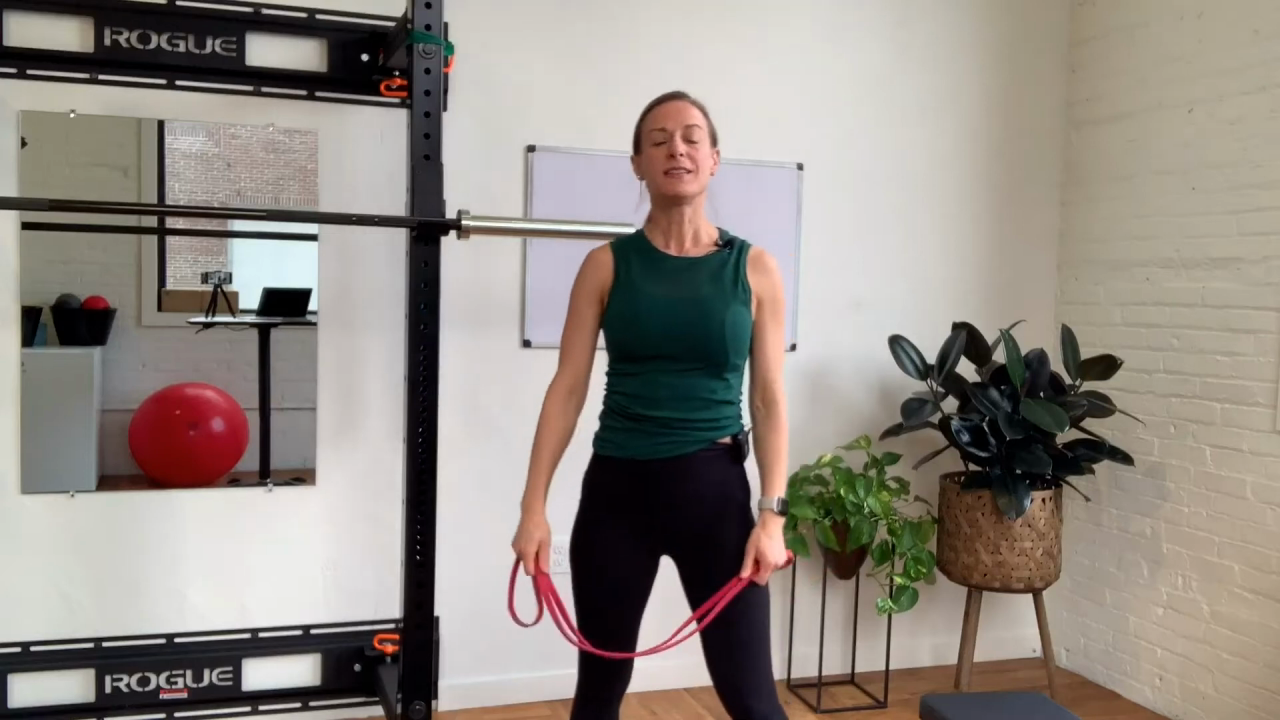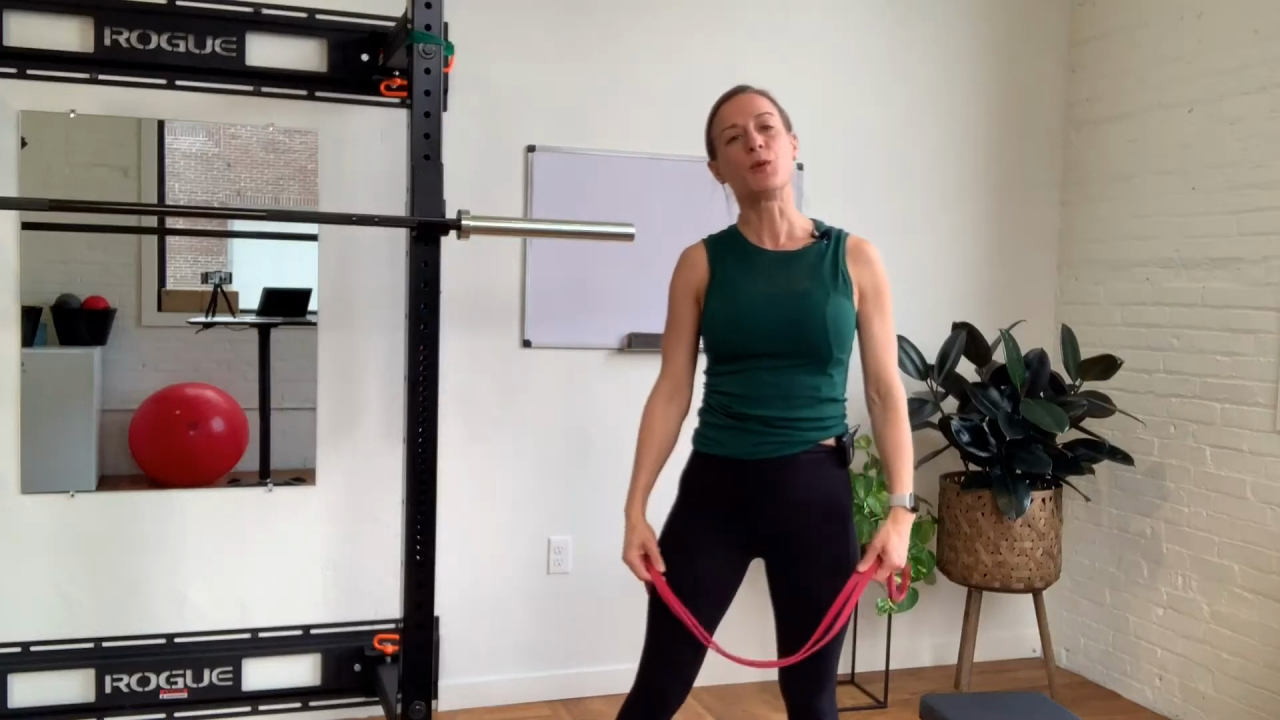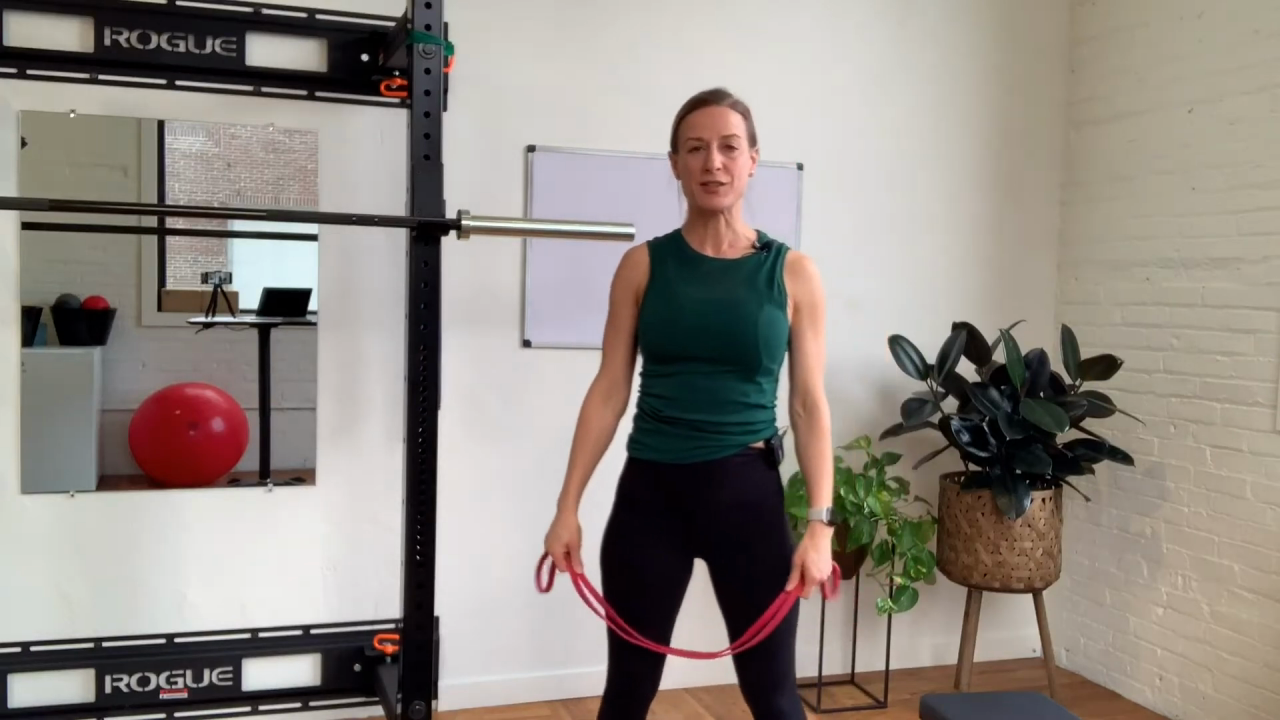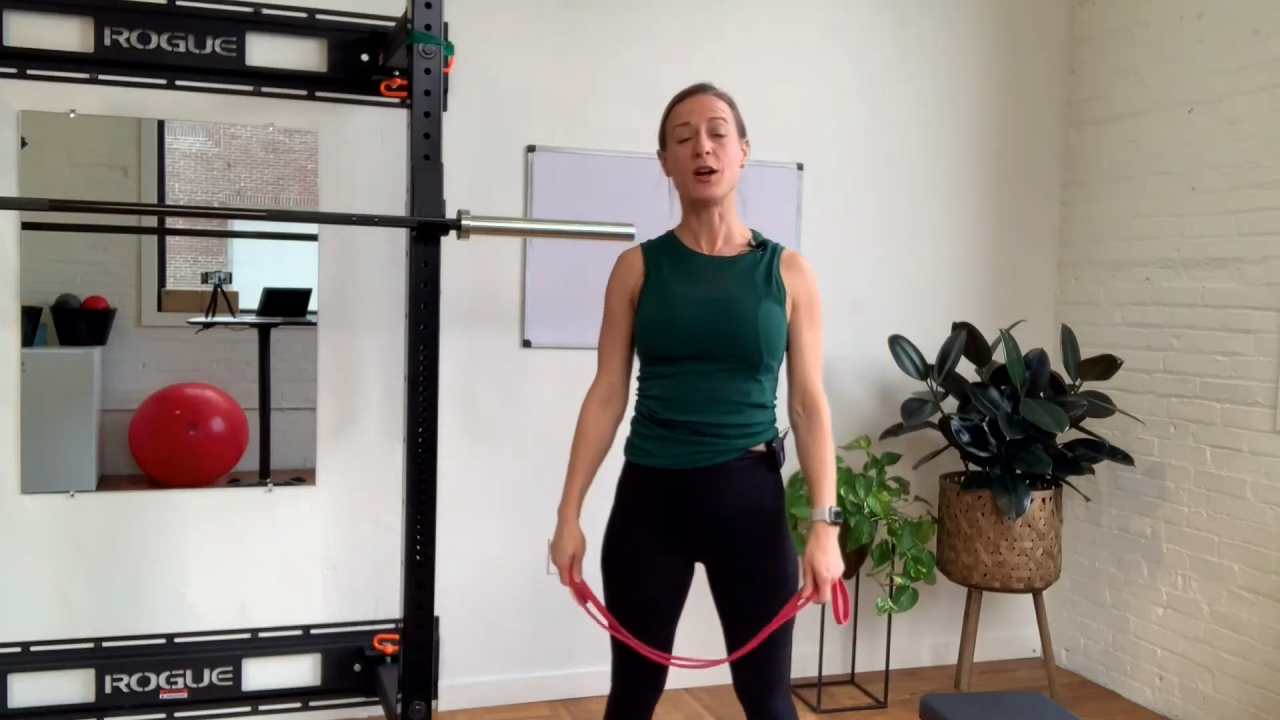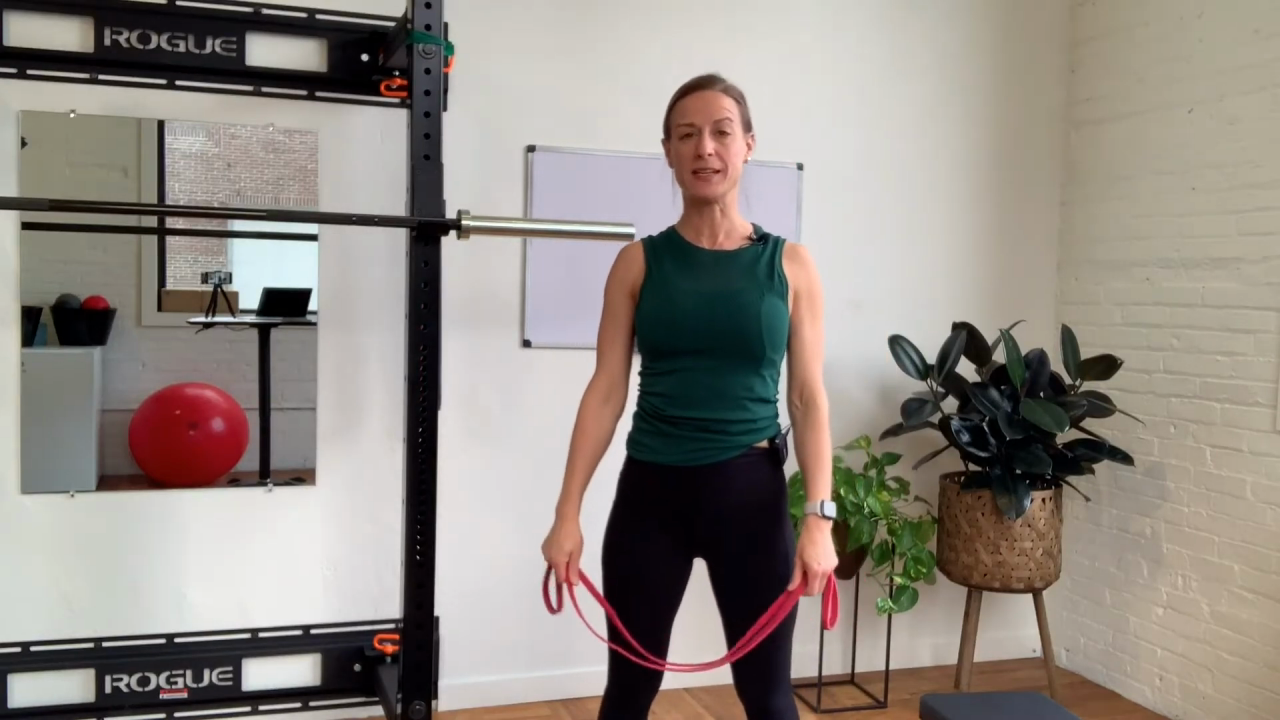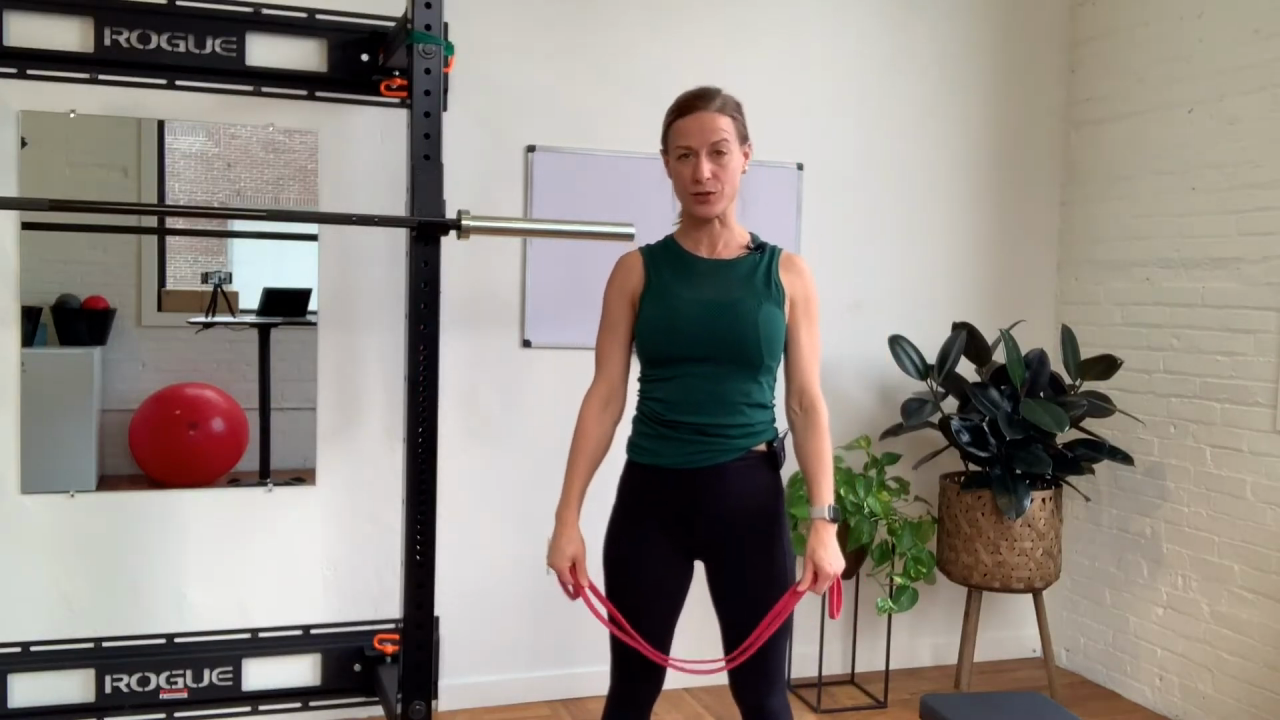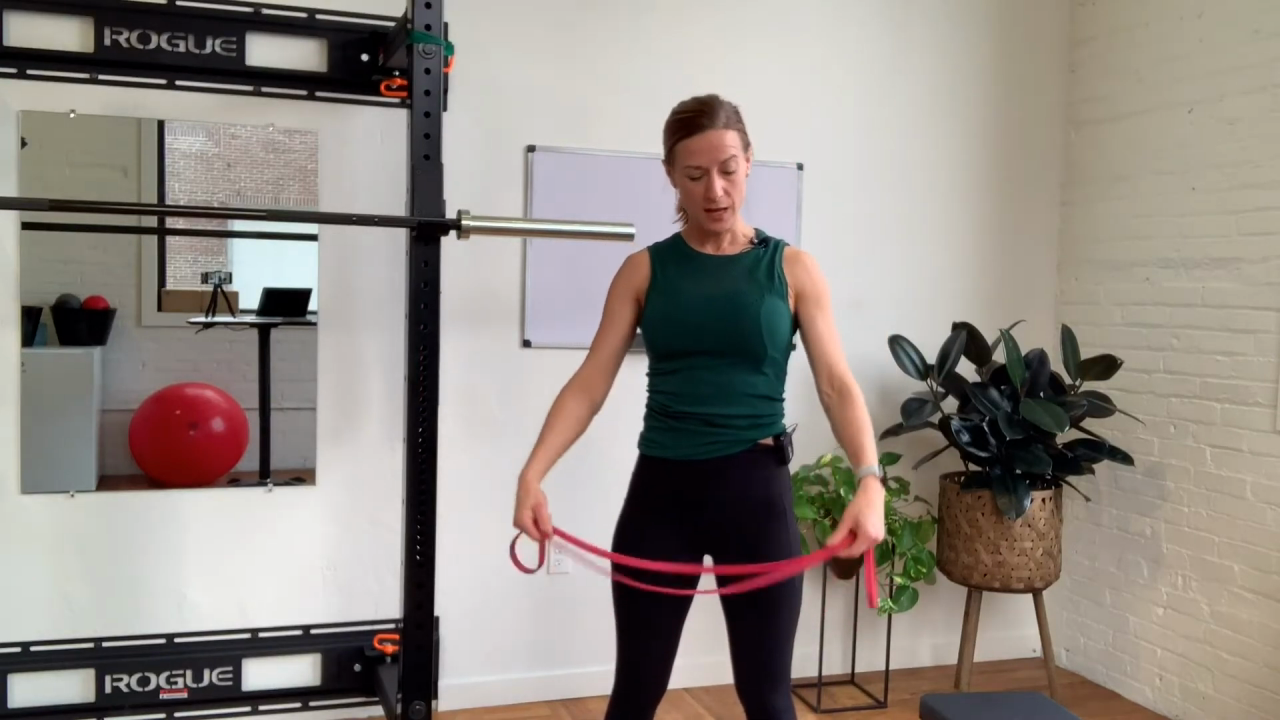
dt=0.7s
person 1, frame 1
left shoulder: (754, 268)
right shoulder: (607, 265)
left elbow: (768, 399)
right elbow: (568, 387)
left wrist: (772, 512)
right wrist: (533, 506)
left hip: (712, 487)
right hip: (617, 488)
person 1, frame 2
left shoulder: (854, 259)
right shoulder: (701, 263)
left elbow: (885, 391)
right elbow: (672, 392)
left wrist: (901, 507)
right wrist: (635, 508)
left hip: (812, 490)
right hip: (713, 488)
person 1, frame 3
left shoulder: (792, 272)
right shoulder: (643, 265)
left elbow: (809, 405)
right elbow: (609, 389)
left wrist: (819, 523)
right wrist: (568, 506)
left hip: (747, 493)
right hip: (650, 493)
person 1, frame 4
left shoulder: (786, 271)
right shoulder: (637, 266)
left elbow: (808, 403)
right elbow: (606, 394)
left wrist: (824, 525)
right wrist: (569, 512)
left hip: (747, 495)
right hip: (650, 495)
person 1, frame 5
left shoulder: (789, 264)
right shoulder: (639, 262)
left elbow: (808, 399)
right elbow: (606, 390)
left wrist: (818, 518)
right wrist: (567, 512)
left hip: (749, 492)
right hip: (650, 492)
person 1, frame 6
left shoulder: (786, 273)
right shoulder: (638, 270)
left elbow: (806, 402)
right elbow: (605, 397)
left wrist: (824, 521)
right wrist: (568, 516)
left hip: (746, 494)
right hip: (651, 495)
person 1, frame 7
left shoulder: (792, 268)
right shoulder: (645, 268)
left elbow: (836, 382)
right elbow: (591, 381)
left wrist: (869, 479)
right wrist: (533, 472)
left hip: (754, 489)
right hip: (661, 488)
